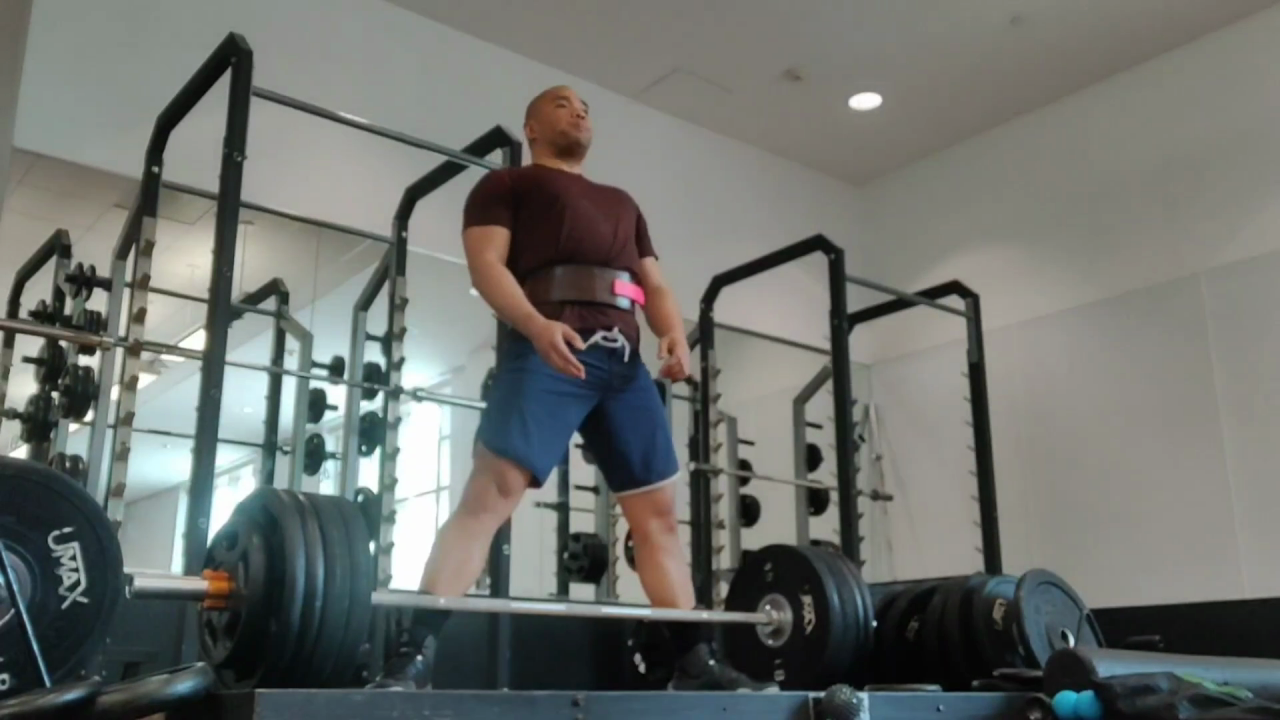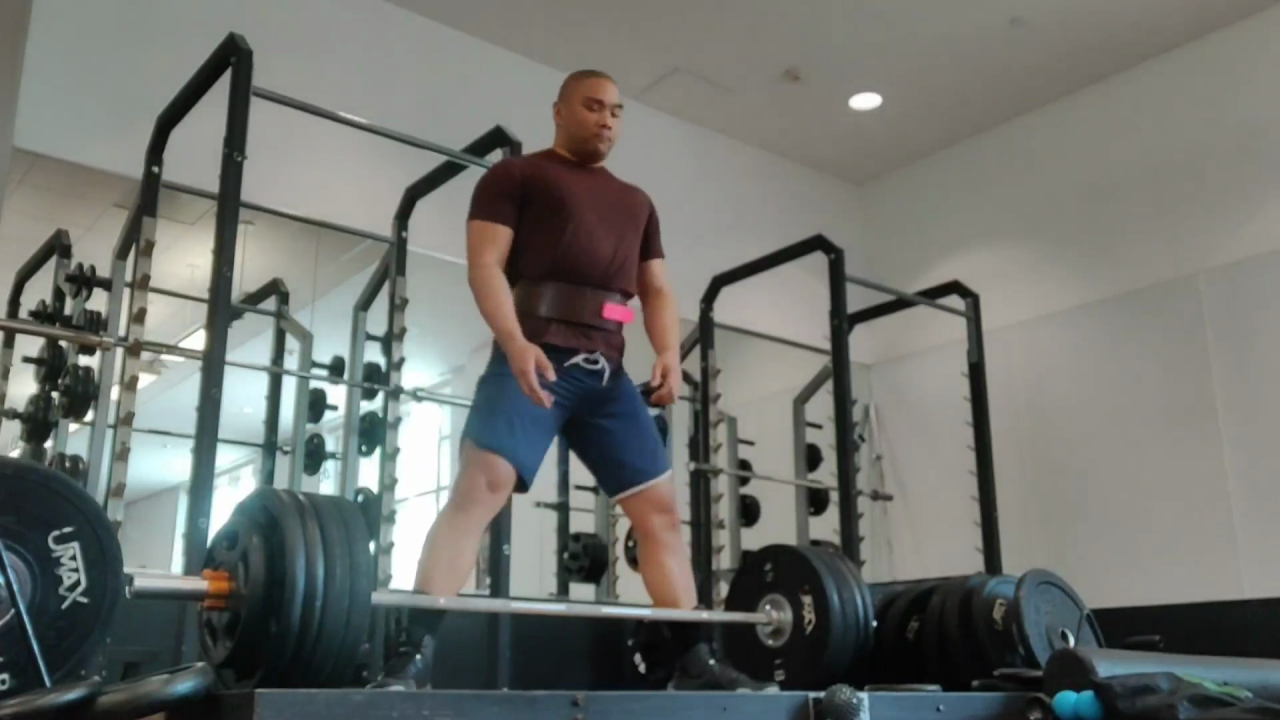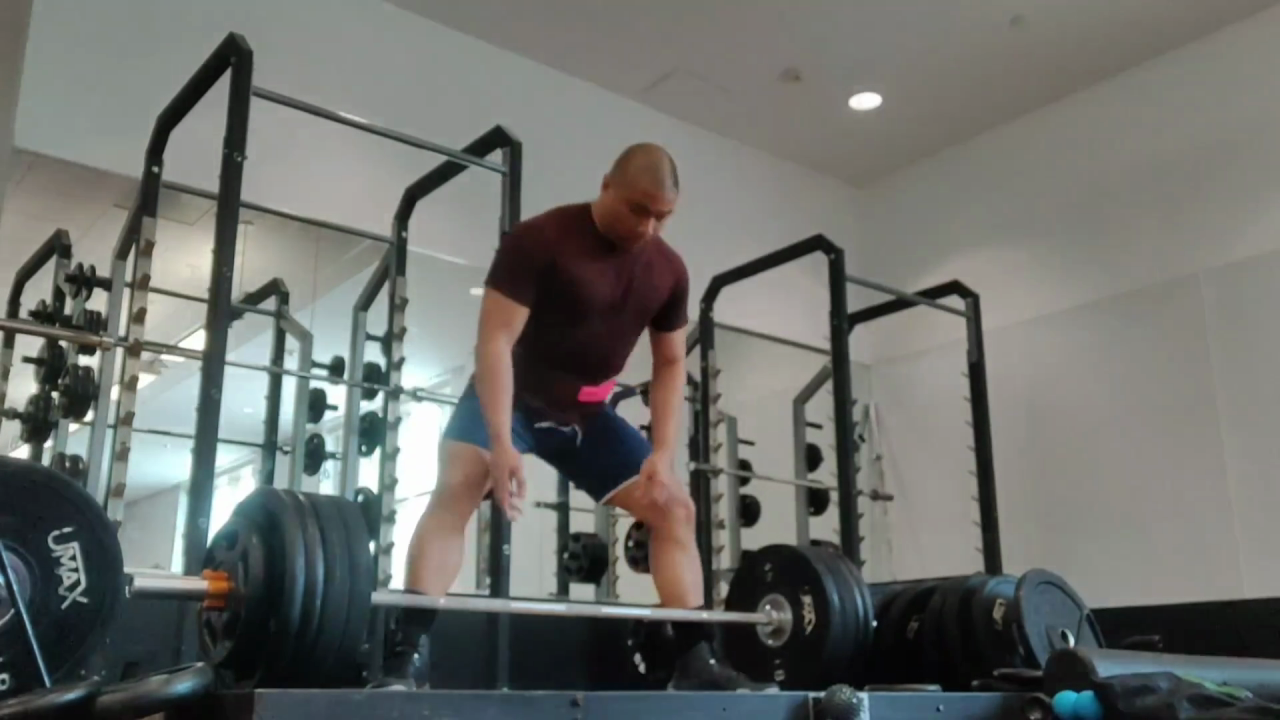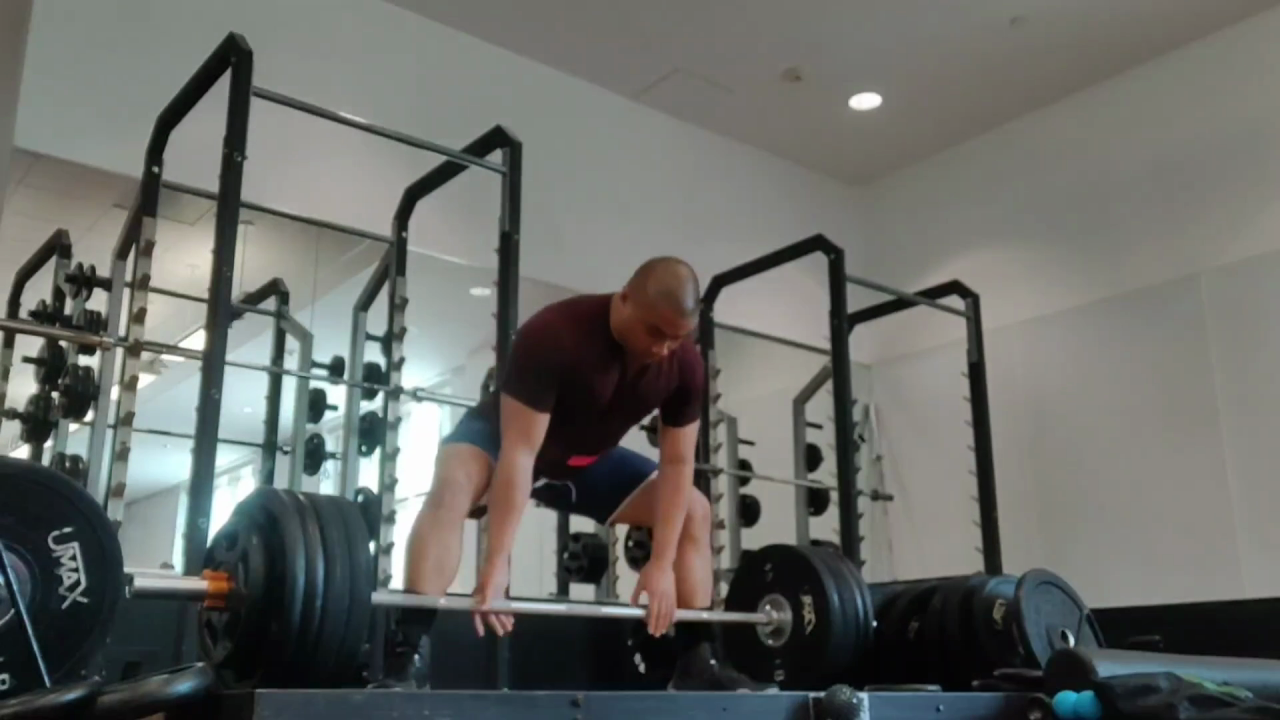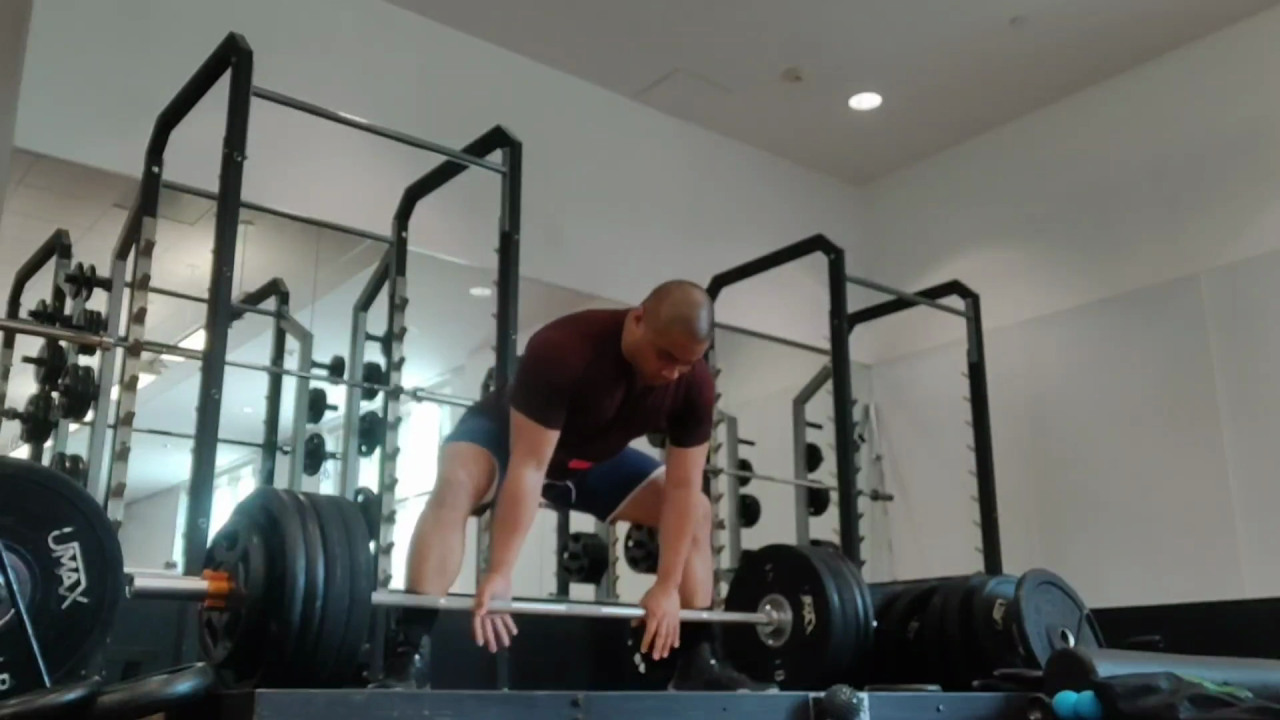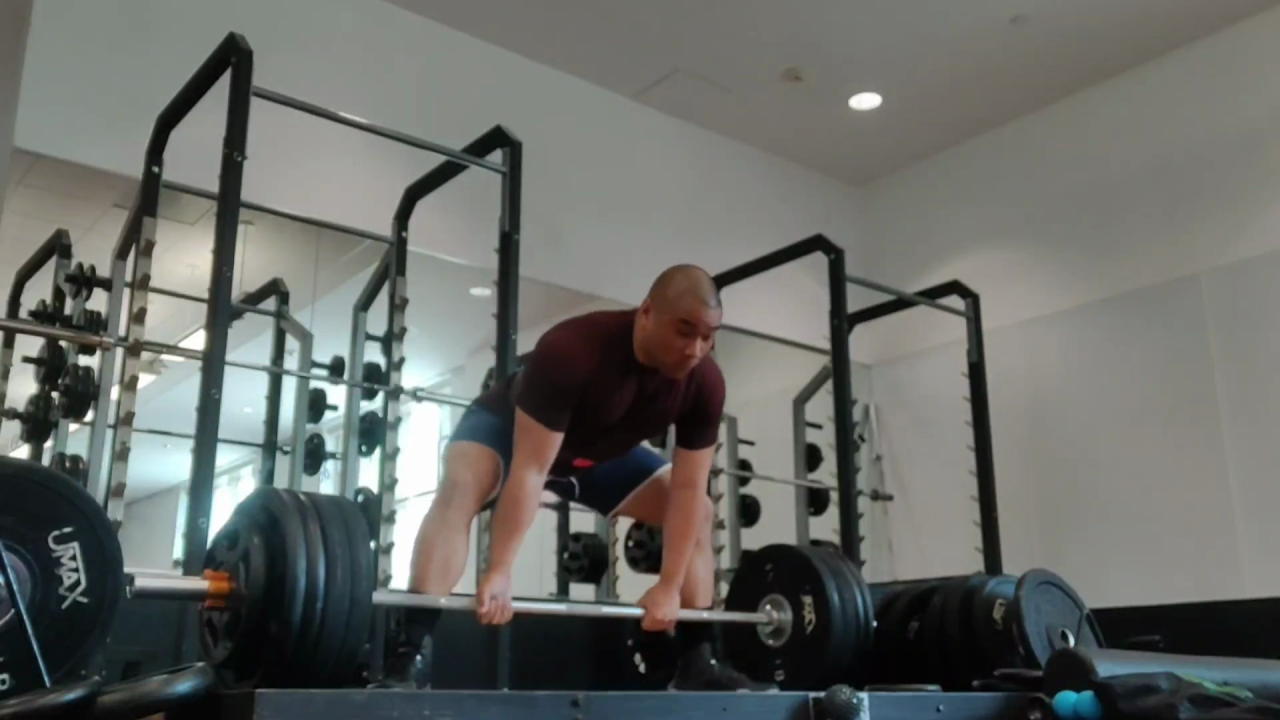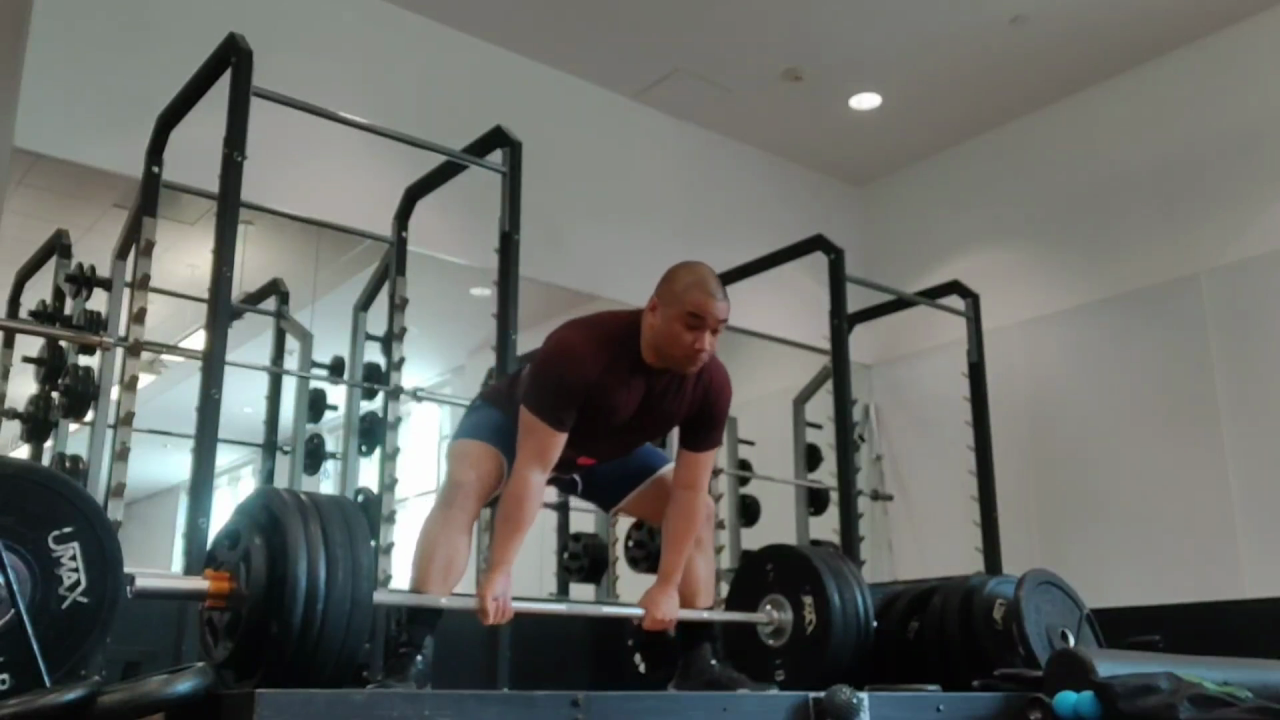
dt=0.3s
person 1, frame 1
left shoulder: (621, 203)
right shoulder: (505, 185)
left elbow: (654, 284)
right elbow: (485, 263)
left wrist: (674, 332)
right wrist: (536, 324)
left hip: (623, 358)
right hip: (547, 349)
left knee: (659, 512)
right knee: (490, 494)
left ankle: (695, 660)
right ankle: (413, 653)
person 1, frame 2
left shoulder: (635, 202)
right shoulder: (516, 176)
left elbow: (657, 292)
right elbow: (485, 263)
left wrist: (668, 353)
right wrist: (516, 344)
left hip: (606, 373)
right hip: (531, 360)
left knee: (661, 511)
right knee: (478, 492)
left ankle: (695, 658)
right ankle: (412, 653)
person 1, frame 3
left shoulder: (668, 270)
right shoulder: (539, 240)
left elbow: (670, 362)
right elbow: (495, 340)
left wrist: (662, 450)
right wrist: (500, 442)
left hip: (588, 414)
right hip: (517, 400)
left knee: (675, 506)
right knee: (456, 489)
left ankle: (695, 658)
right ankle: (409, 654)
person 1, frame 4
left shoulder: (684, 365)
right shoulder: (554, 334)
left elbow: (677, 463)
right elbow: (518, 453)
left wrist: (661, 562)
right wrist: (497, 559)
left hip: (587, 462)
right hip: (502, 434)
left knee: (695, 510)
right knee: (453, 486)
left ankle: (698, 661)
person 1, frame 5
left shoulder: (694, 384)
right shoulder: (562, 349)
left elbow: (682, 485)
right elbow: (527, 468)
left wrist: (667, 587)
right wrist: (499, 574)
left hip: (591, 460)
right hip: (505, 434)
left knee: (696, 511)
right knee: (455, 486)
left ankle: (699, 661)
right ankle: (412, 658)
person 1, frame 6
left shoulder: (704, 383)
right shoulder: (572, 351)
left elbow: (688, 488)
right elbow: (530, 469)
left wrist: (669, 586)
right wrist: (498, 571)
left hip: (600, 452)
right hip: (509, 422)
left knee: (698, 510)
right knee: (461, 488)
left ankle: (698, 661)
right ankle: (412, 658)
person 1, frame 7
left shoulder: (711, 385)
right shoulder: (578, 351)
left elbow: (689, 490)
right elbow: (533, 469)
left wrist: (668, 586)
right wrist: (499, 571)
left hip: (606, 448)
right hip: (511, 418)
left knee: (701, 511)
right knee: (464, 487)
left ankle: (699, 661)
right ankle: (413, 656)
